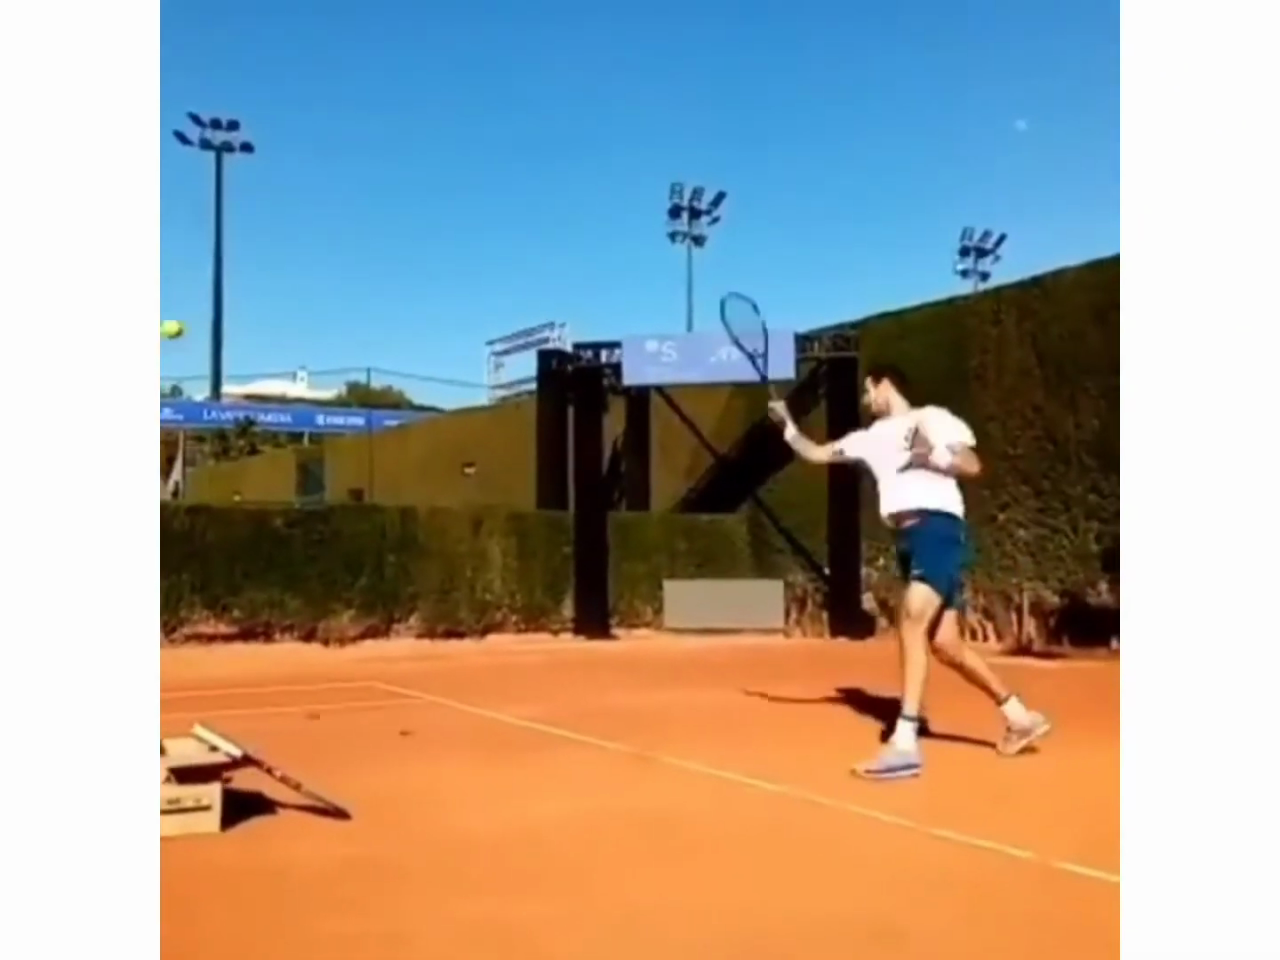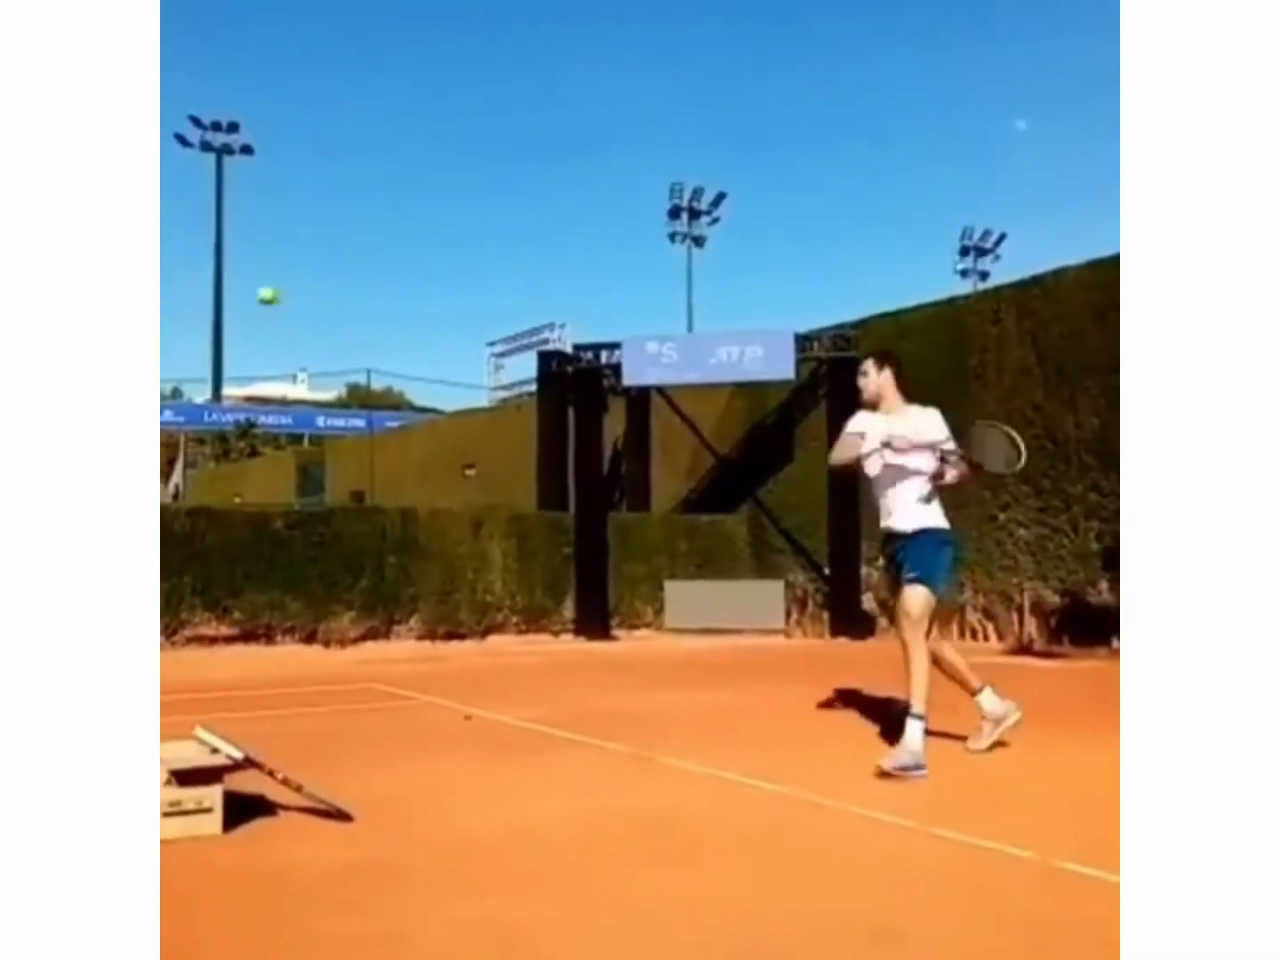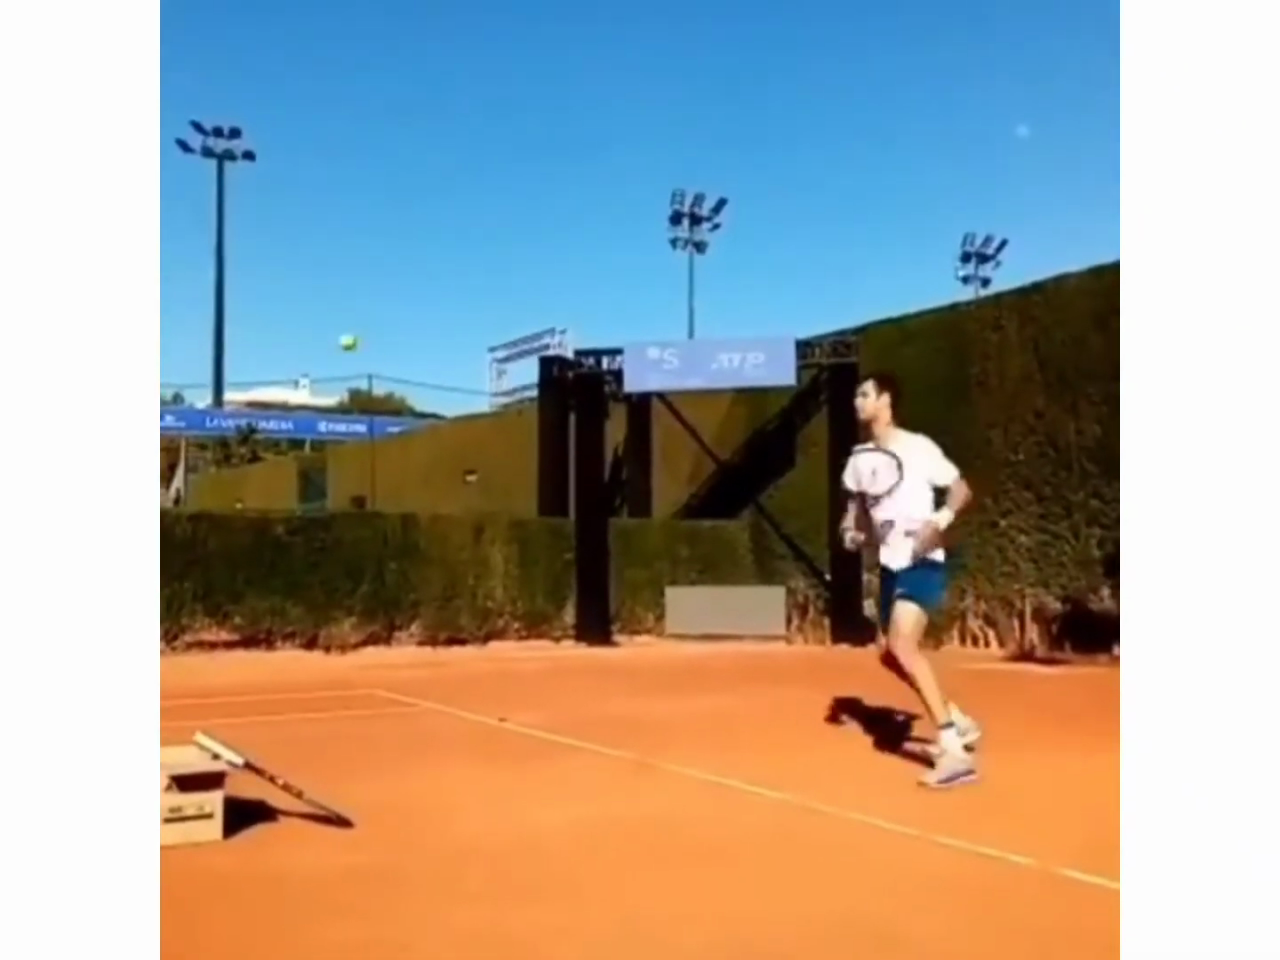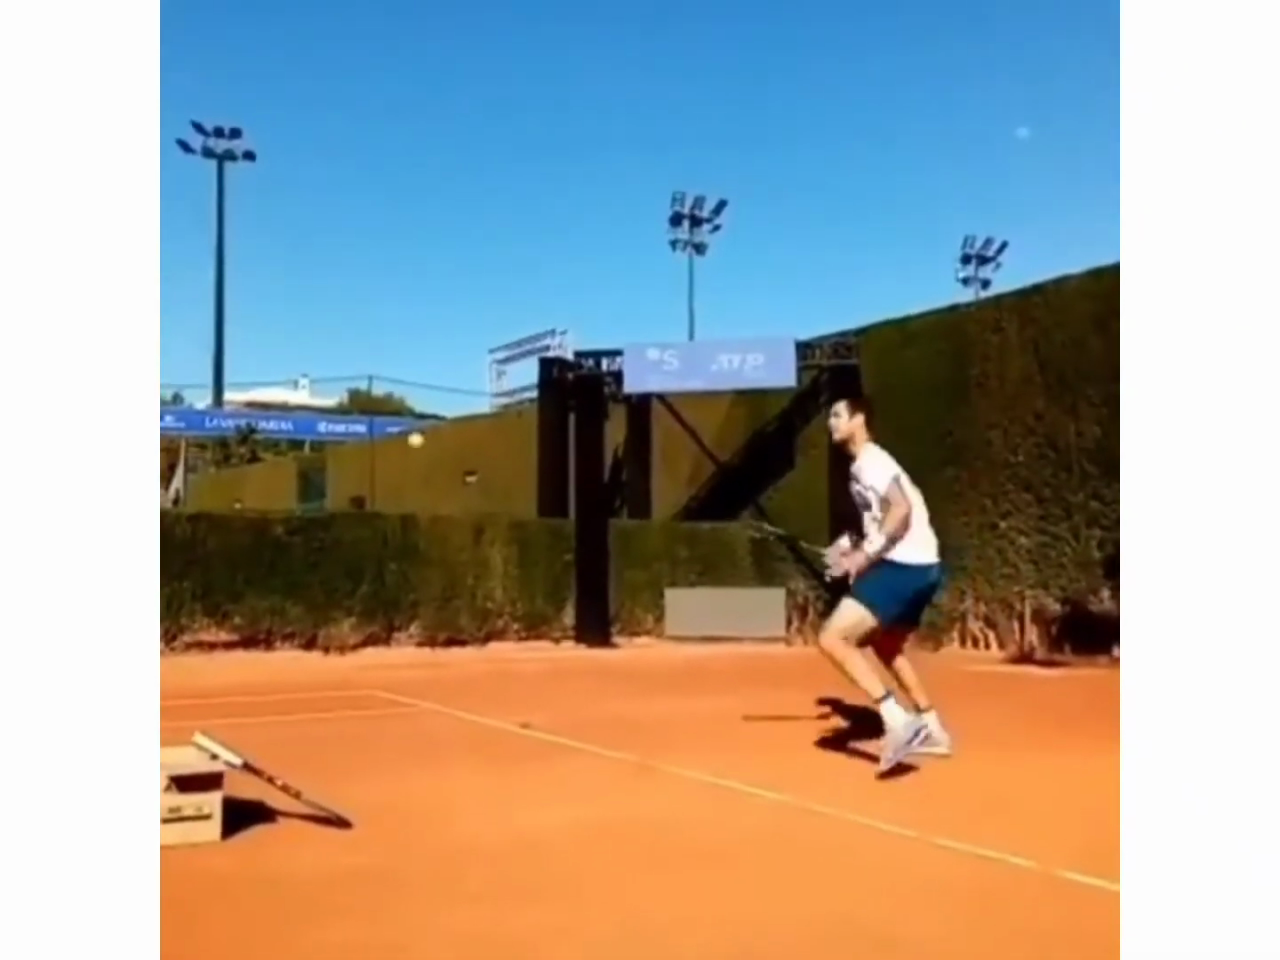
dt=0.4s
person 1, frame 1
left shoulder: (934, 418)
right shoulder: (871, 437)
left elbow: (972, 467)
right elbow: (818, 454)
left wrist: (935, 456)
right wrist: (786, 424)
left hip: (939, 529)
right hip: (911, 541)
left knee: (911, 626)
right knee: (947, 644)
left ankle: (905, 745)
right ankle: (1021, 717)
person 1, frame 2
left shoulder: (928, 418)
right shoulder: (865, 423)
left elbow: (960, 467)
right elbow: (836, 457)
left wrist: (946, 475)
right wrist: (884, 441)
left hip: (928, 535)
right hip: (894, 539)
left knee: (911, 628)
right knee: (922, 638)
left ankle: (913, 743)
right ankle: (994, 707)
person 1, frame 3
left shoulder: (919, 447)
right shoulder: (859, 457)
left elbow: (962, 490)
right elbow: (856, 507)
left wrist: (940, 521)
right wrist: (851, 531)
left hip: (922, 564)
right hip: (891, 567)
left knee: (903, 645)
right knee: (890, 654)
left ankle: (954, 752)
right ankle: (959, 723)
person 1, frame 4
left shoulder: (871, 460)
right shoulder: (859, 467)
left elbow: (902, 509)
left wrist: (865, 553)
right wrist: (847, 543)
left hip: (902, 566)
right hip: (920, 568)
left knee: (832, 639)
right knee: (885, 646)
left ankle: (899, 720)
right ankle: (932, 728)
